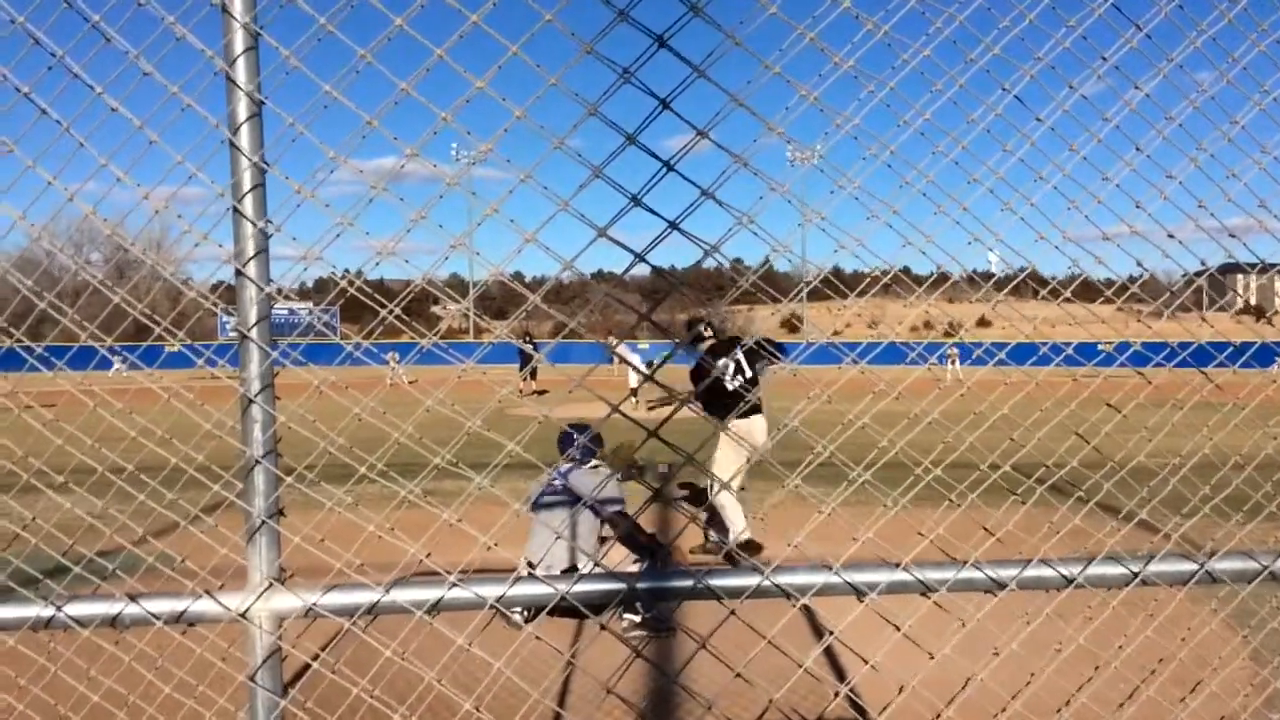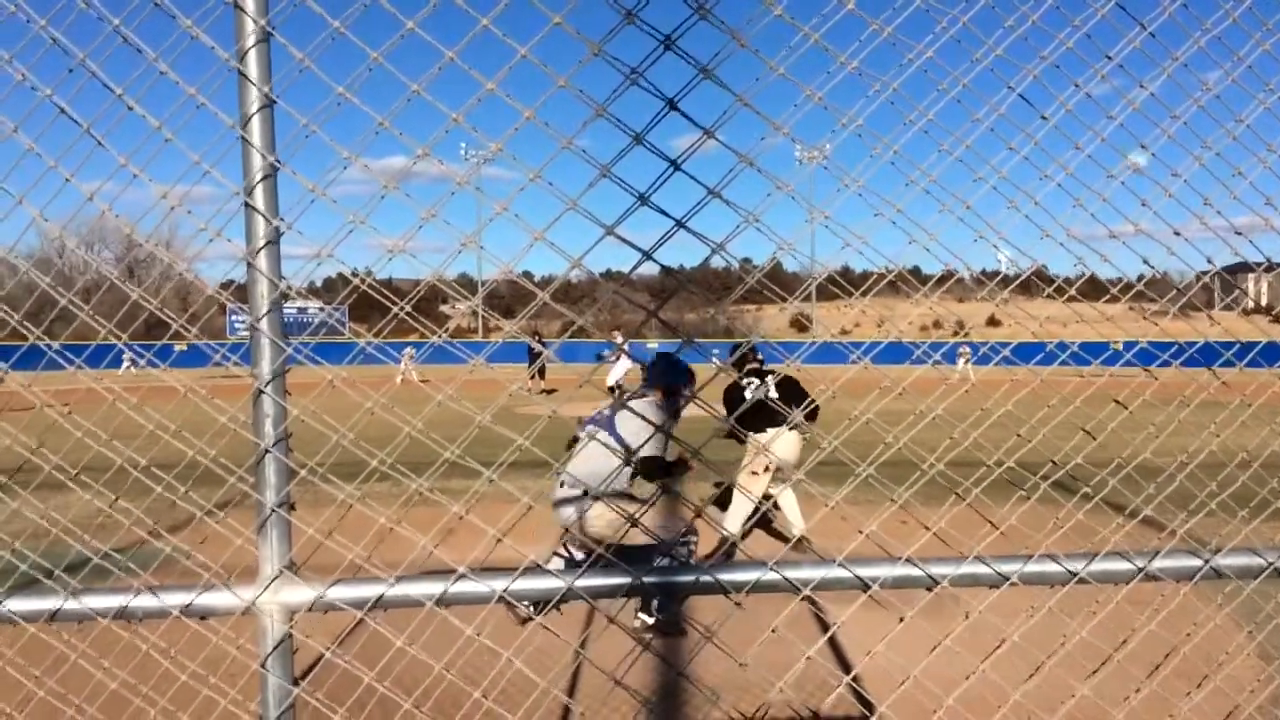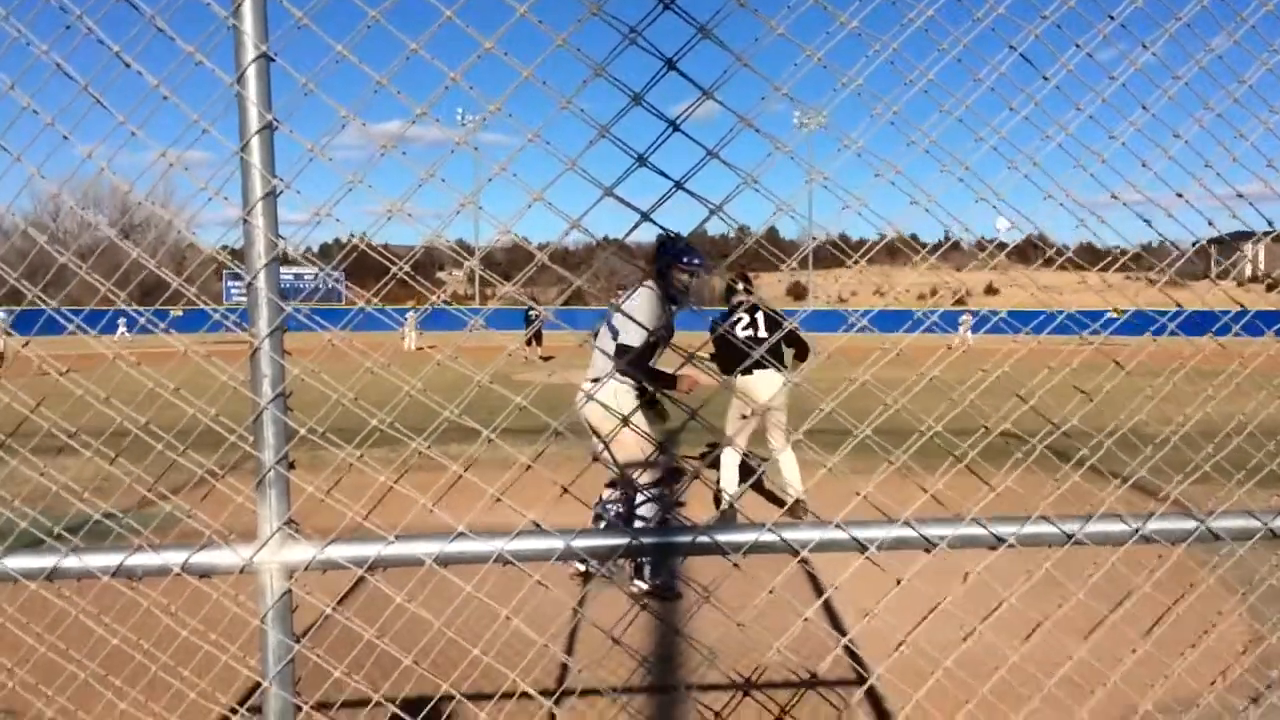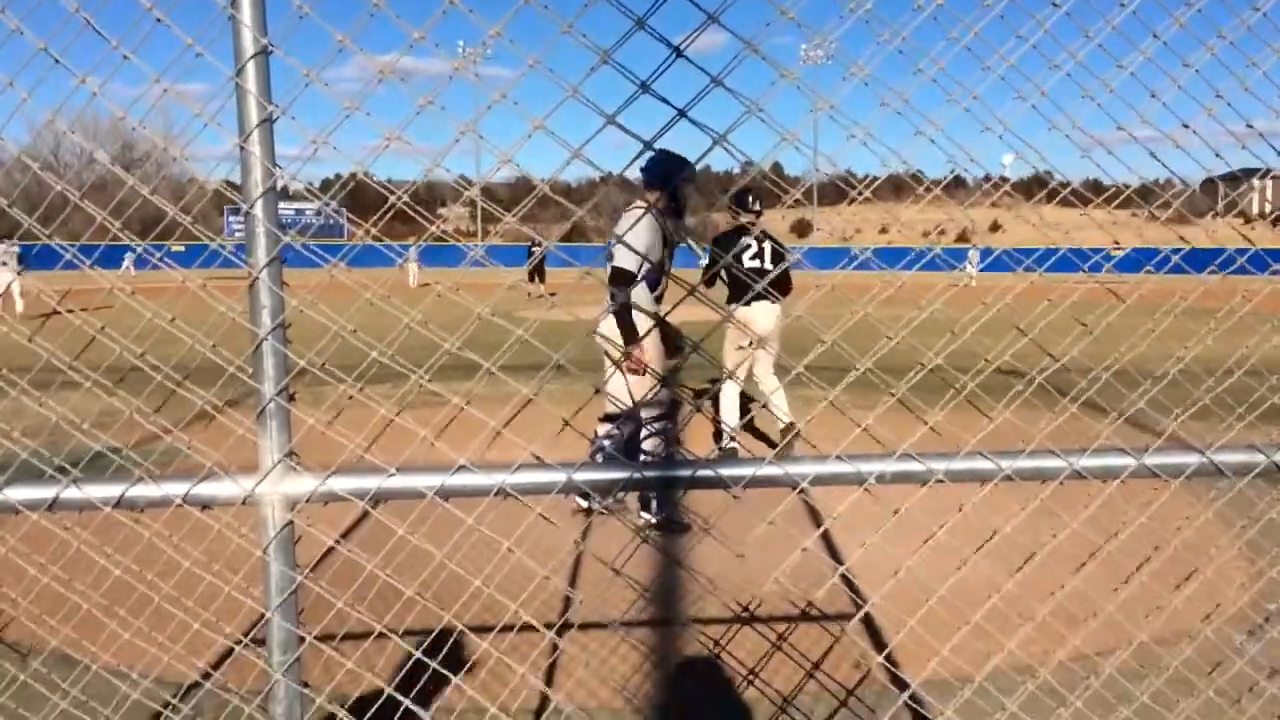
dt=0.5s
person 1, frame 1
left shoulder: (547, 480)
right shoulder: (600, 475)
right elbow: (622, 526)
right wrist: (665, 554)
right knee: (646, 546)
left ankle: (522, 605)
right ankle: (639, 615)
person 1, frame 2
left shoulder: (620, 404)
right shoulder: (655, 411)
left elbow: (577, 443)
right elbow: (646, 468)
right wrist: (680, 464)
left hip: (566, 500)
right hip: (597, 503)
left knee: (581, 544)
right knee: (679, 534)
left ankle: (531, 600)
right ankle: (655, 616)
person 1, frame 3
left shoulder: (646, 296)
right shoulder: (648, 298)
right elbow: (626, 360)
left wrist: (647, 394)
right wrist: (673, 382)
left hip: (600, 395)
right hip: (613, 396)
left knee: (624, 480)
right knee: (655, 480)
left ankle: (591, 557)
right ankle: (649, 576)
person 1, frame 4
left shoulder: (639, 217)
right shoulder: (648, 222)
right elbow: (620, 285)
left wrist: (657, 320)
right wrist: (633, 344)
left hip: (619, 326)
right hip: (633, 329)
left knee: (620, 412)
right knee: (660, 414)
left ankle: (593, 493)
right ankle: (655, 507)
person 2, frame 1
left shoulder: (700, 370)
right shoulder: (739, 344)
left elbow: (712, 408)
right elbow: (779, 352)
right wrist: (757, 366)
left hip: (737, 429)
right hip: (756, 425)
left knee: (722, 489)
right knee: (722, 483)
left ankle: (744, 542)
right ankle: (717, 540)
person 2, frame 2
left shoulder: (733, 389)
right shoulder: (781, 377)
left elbow: (738, 430)
right elbow: (811, 409)
left wrist: (736, 434)
left hip: (761, 443)
right hip: (791, 442)
left knee: (741, 500)
right knee: (780, 485)
left ankle: (728, 540)
right ankle: (799, 536)
person 2, frame 3
left shoulder: (722, 323)
right shoulder: (772, 314)
left elbow: (726, 368)
right elbow: (801, 348)
left wrist: (717, 358)
right wrist: (785, 373)
left hip: (748, 384)
right hip: (777, 383)
left knee: (731, 447)
right knee: (781, 444)
left ankle: (728, 505)
right ankle: (797, 500)
person 2, frame 4
left shoulder: (726, 239)
right shoulder: (774, 242)
left elbow: (708, 280)
right elbow: (786, 287)
left wrist: (708, 268)
left hip: (744, 313)
right hip: (772, 313)
left knee: (732, 381)
right knee: (765, 375)
left ankle: (729, 444)
right ankle: (786, 423)
